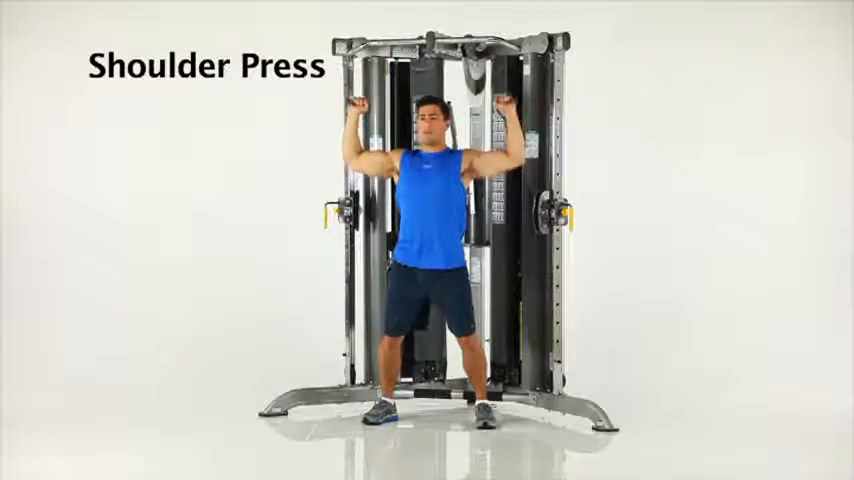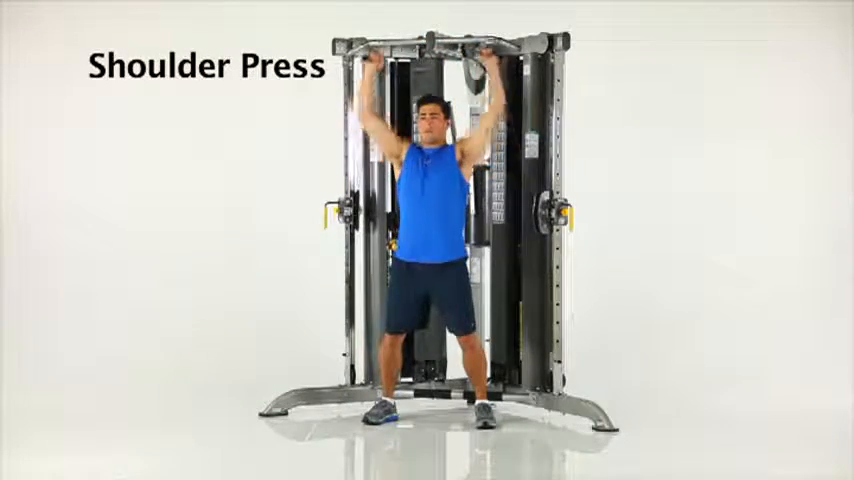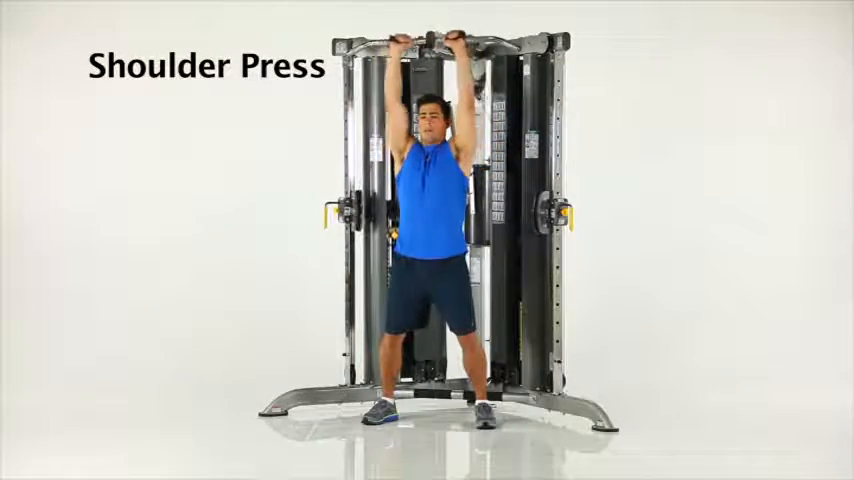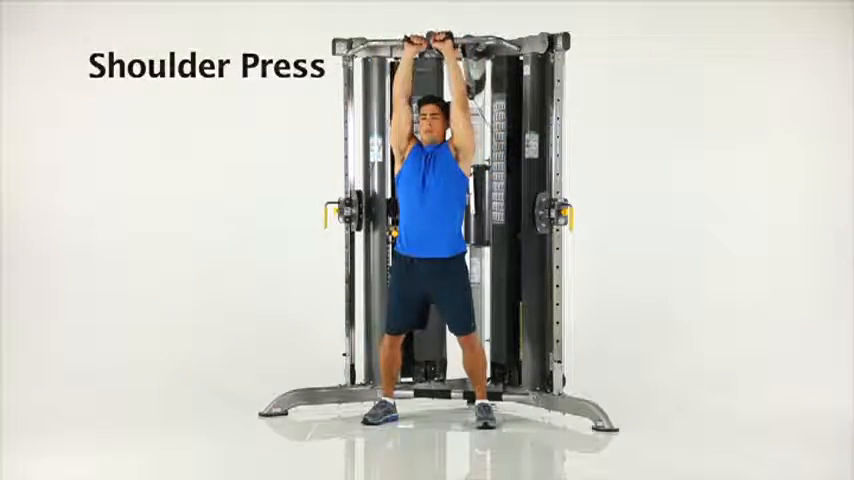
dt=0.3s
person 1, frame 1
left shoulder: (464, 162)
right shoulder: (400, 161)
left elbow: (514, 157)
right elbow: (353, 158)
left wrist: (509, 113)
right wrist: (355, 115)
left hip: (450, 267)
right hip: (406, 266)
left knee: (468, 338)
right knee: (391, 337)
left ankle: (482, 403)
right ankle: (386, 402)
person 1, frame 2
left shoulder: (461, 154)
right shoulder: (402, 153)
left elbow: (494, 114)
right elbow: (367, 116)
left wrist: (492, 68)
right wrist: (370, 72)
left hip: (449, 265)
right hip: (406, 264)
left knee: (468, 337)
right knee: (392, 336)
left ankle: (482, 402)
right ankle: (387, 401)
person 1, frame 3
left shoulder: (458, 153)
right shoulder: (404, 152)
left elbow: (467, 102)
right elbow: (393, 102)
left wrist: (461, 52)
right wrist: (395, 54)
left hip: (449, 263)
right hip: (407, 262)
left knee: (468, 336)
right knee: (392, 335)
left ankle: (482, 402)
right ankle: (387, 402)
person 1, frame 4
left shoulder: (458, 152)
right shoulder: (405, 151)
left elbow: (460, 102)
right elbow: (399, 100)
left wrist: (449, 53)
right wrist: (409, 54)
left hip: (448, 263)
right hip: (407, 262)
left knee: (467, 336)
right knee: (392, 335)
left ankle: (482, 402)
right ankle: (387, 401)
